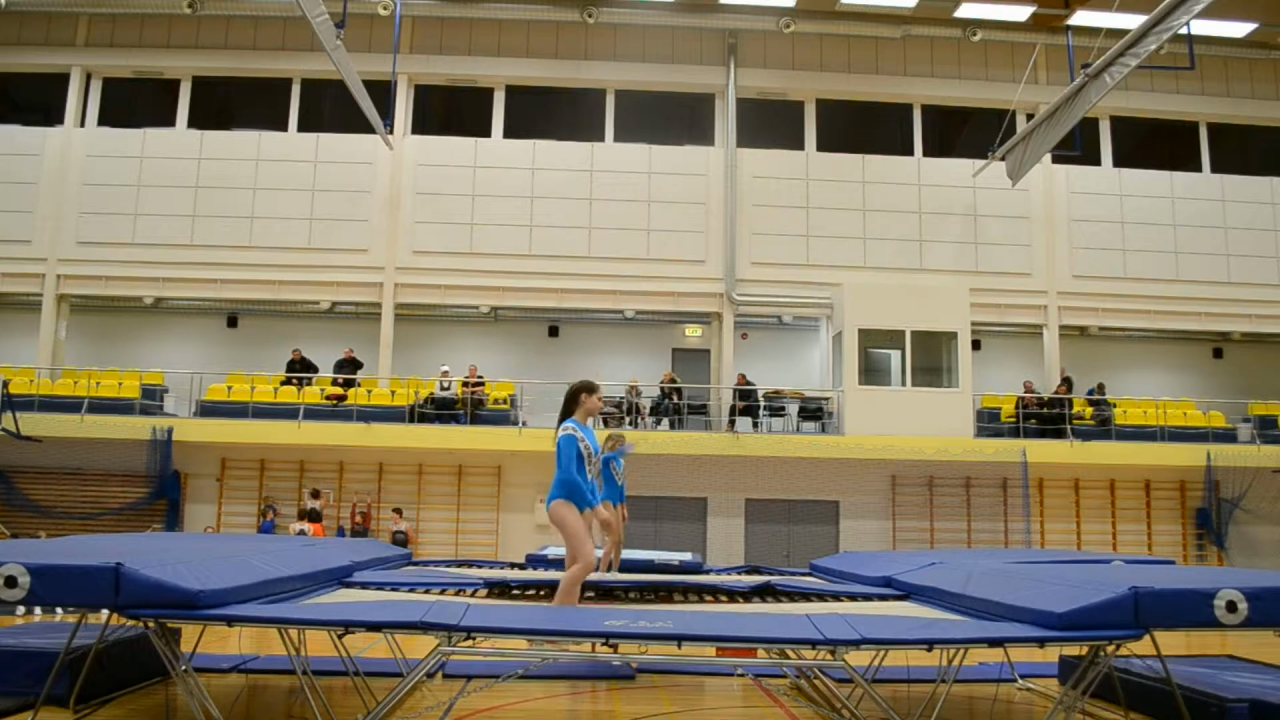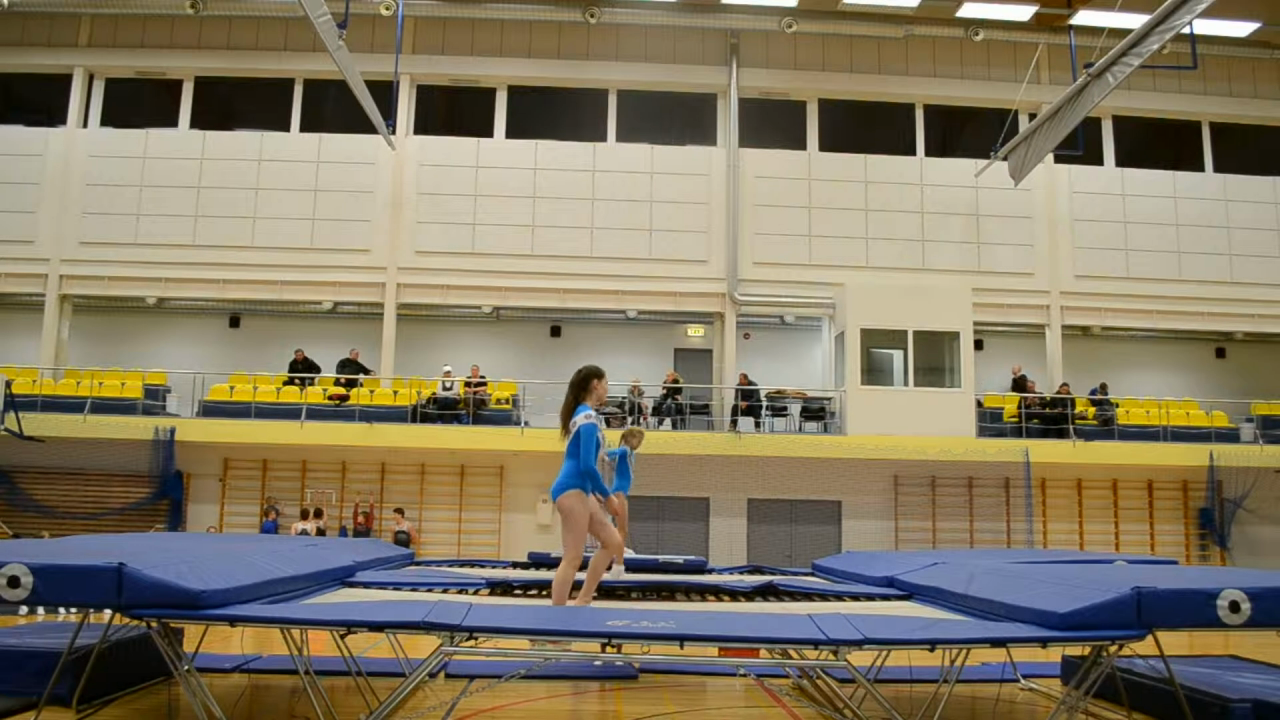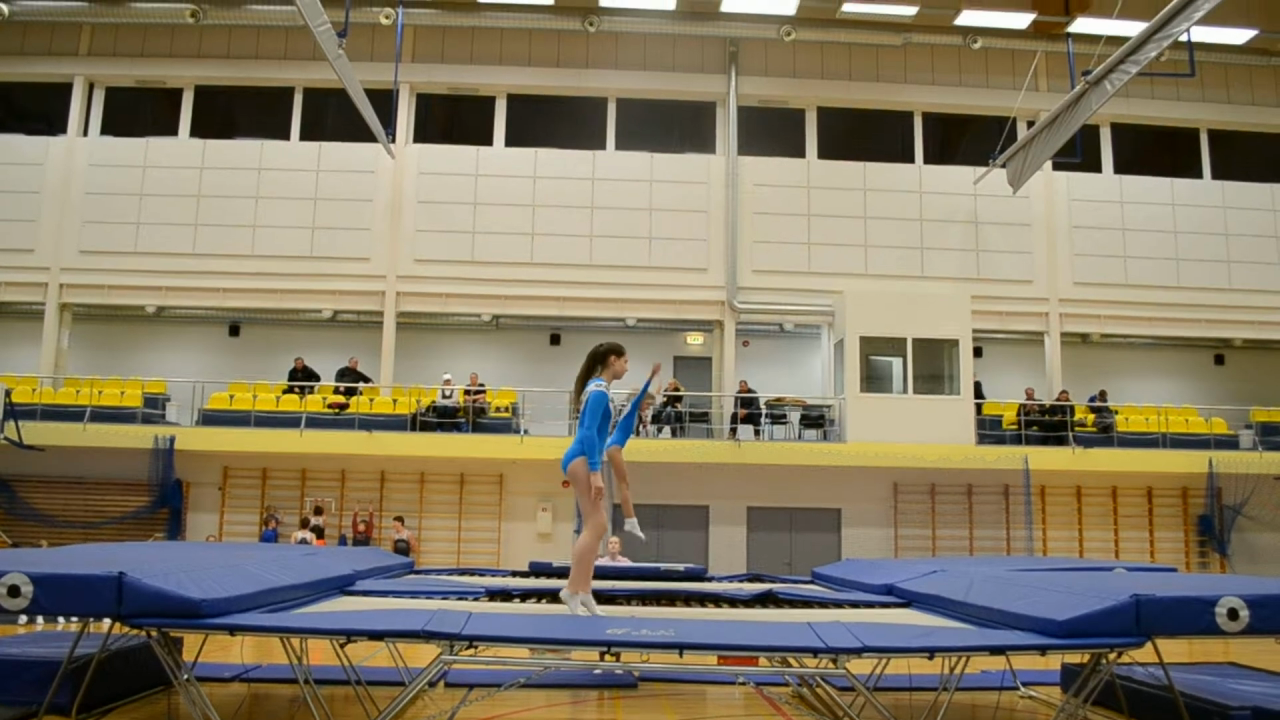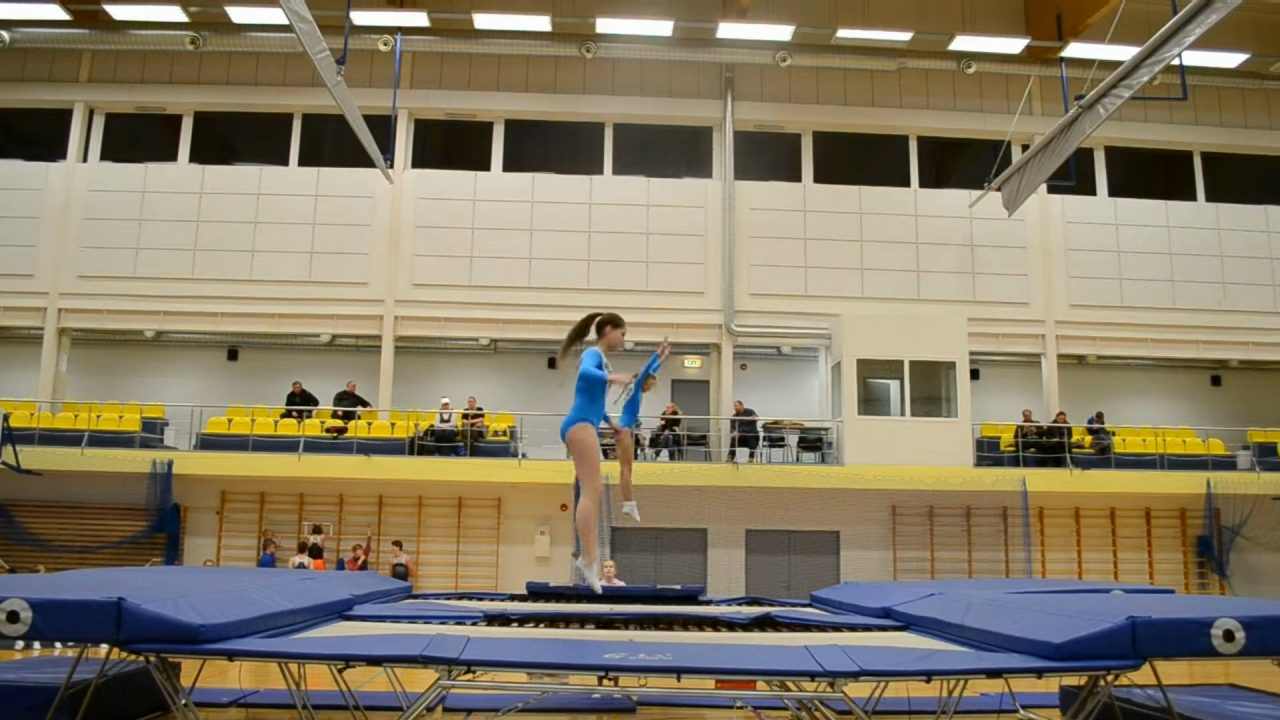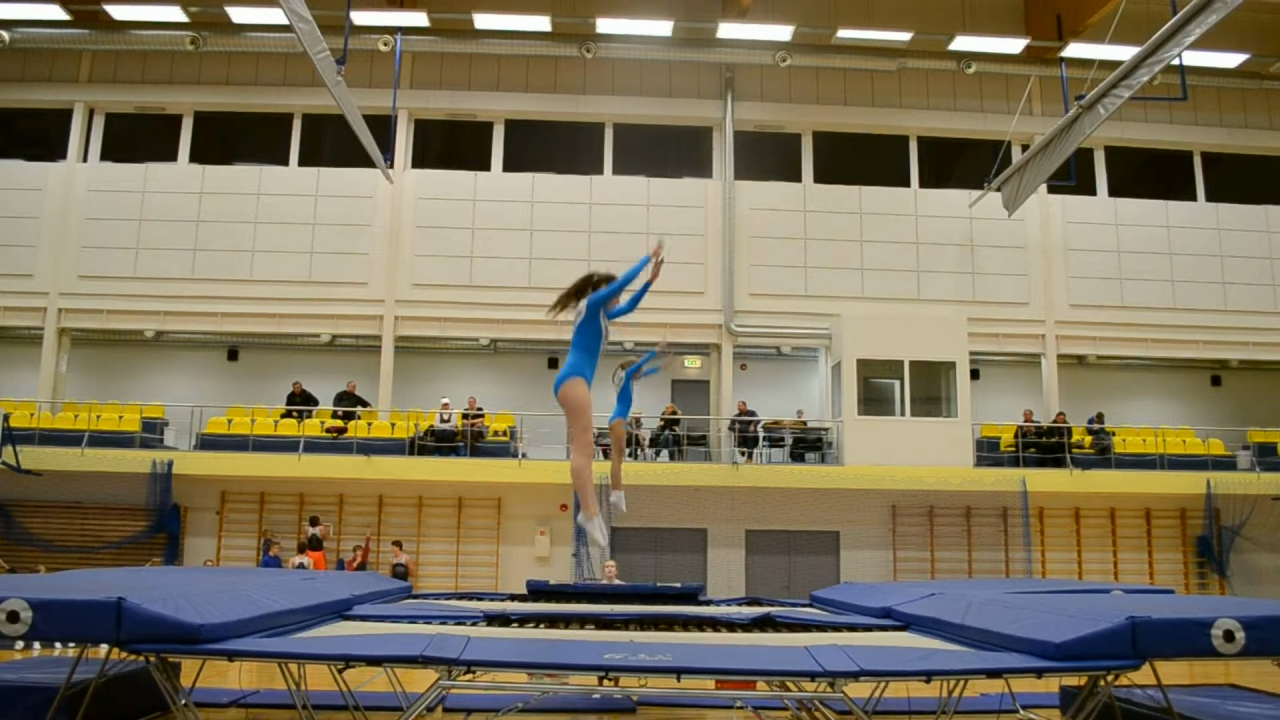
dt=1s
person 1, frame 1
left shoulder: (589, 433)
right shoulder: (569, 430)
right elbow: (568, 475)
left wrist: (598, 507)
right wrist: (595, 508)
left hip: (582, 504)
right hip: (563, 501)
left knee: (576, 566)
right knee: (587, 562)
person 1, frame 2
left shoulder: (581, 414)
right shoulder: (588, 417)
right elbow: (587, 466)
left wrist: (596, 493)
right wrist: (607, 496)
left hip: (578, 491)
right hip: (571, 490)
left knee: (613, 542)
right knee: (572, 559)
left ankle: (582, 602)
person 1, frame 3
left shoulder: (598, 388)
right shoulder: (599, 388)
right elbow: (589, 430)
left wrist: (594, 469)
right wrist: (595, 471)
left hip: (583, 461)
right hip: (581, 460)
left knee: (595, 527)
right knee: (595, 527)
left ankle: (582, 592)
right ankle: (572, 590)
person 1, frame 4
left shoulder: (597, 358)
right shoulder: (594, 354)
right elbow: (584, 372)
left wrist: (609, 422)
right wrist: (610, 377)
left hip: (582, 426)
right hip: (580, 426)
left knee: (592, 493)
right knee: (591, 492)
left ankle: (588, 558)
right ankle: (588, 558)
person 1, frame 5
left shoulder: (598, 314)
right shoulder: (591, 304)
left elbow: (628, 307)
right elbow: (623, 280)
left wrist: (650, 281)
right wrist: (650, 257)
left hip: (575, 382)
right hip: (573, 379)
left knee: (584, 450)
right knee: (582, 449)
left ankle: (591, 513)
right ankle: (589, 513)
